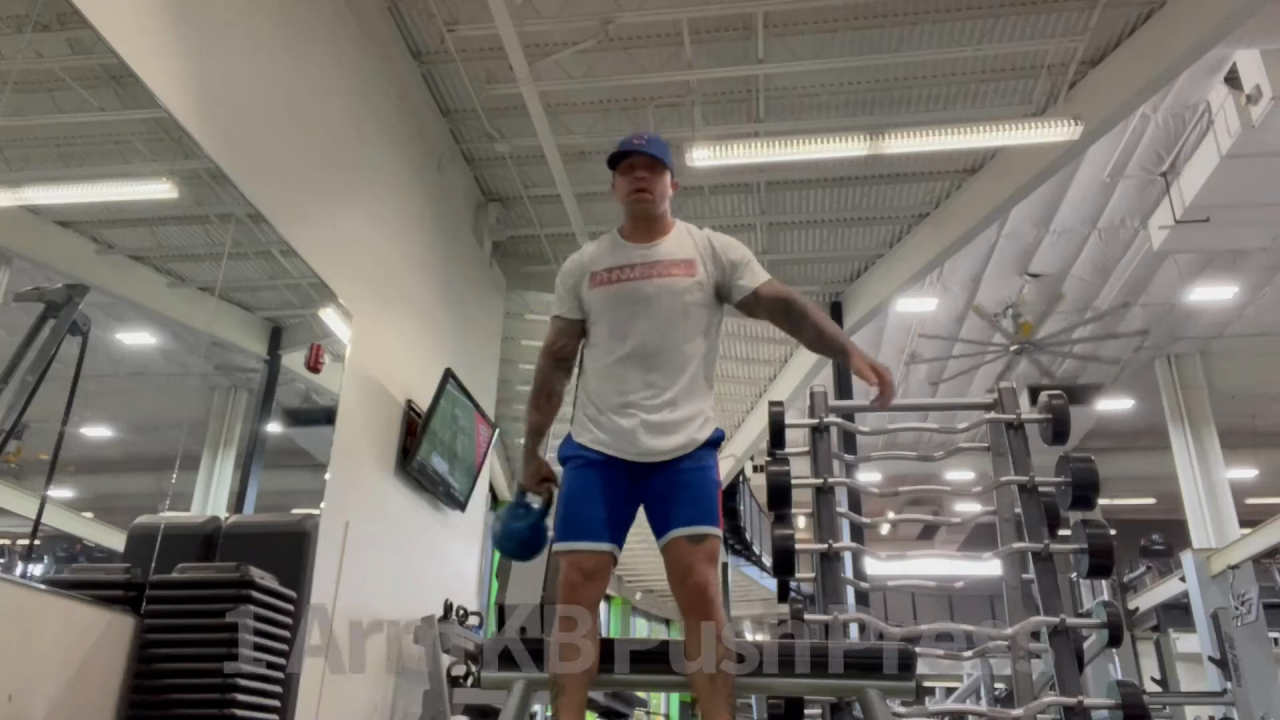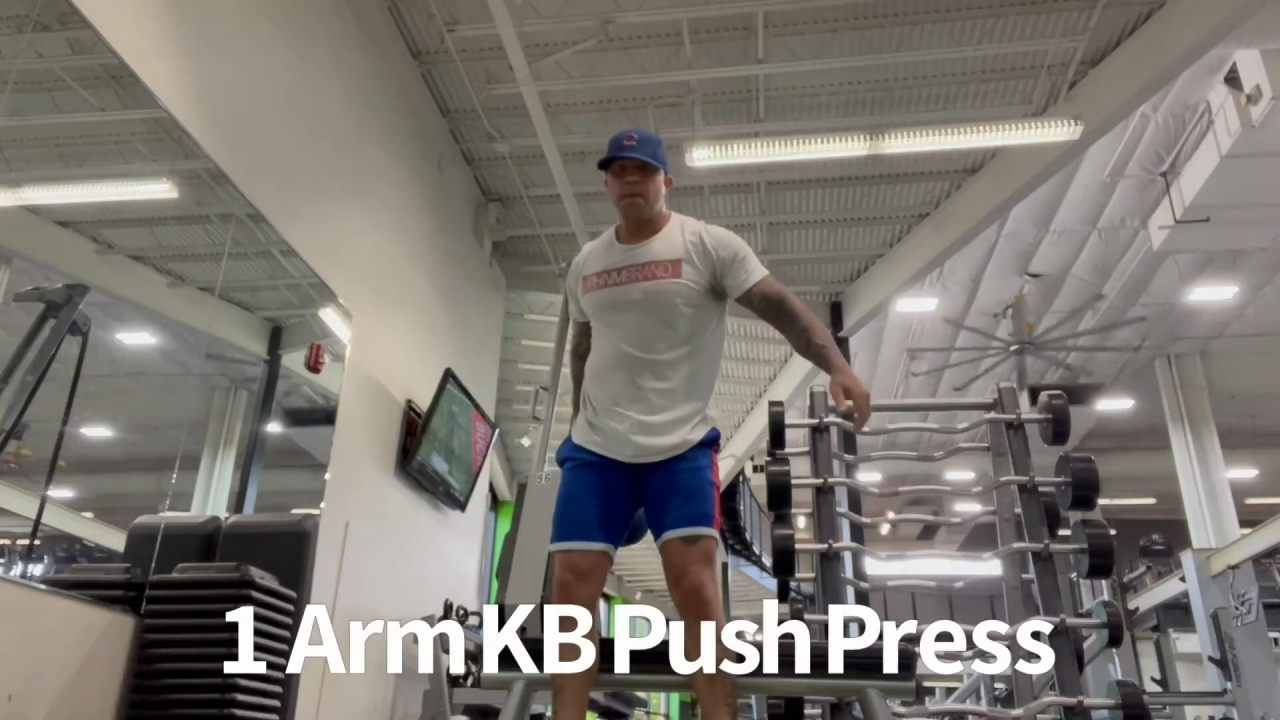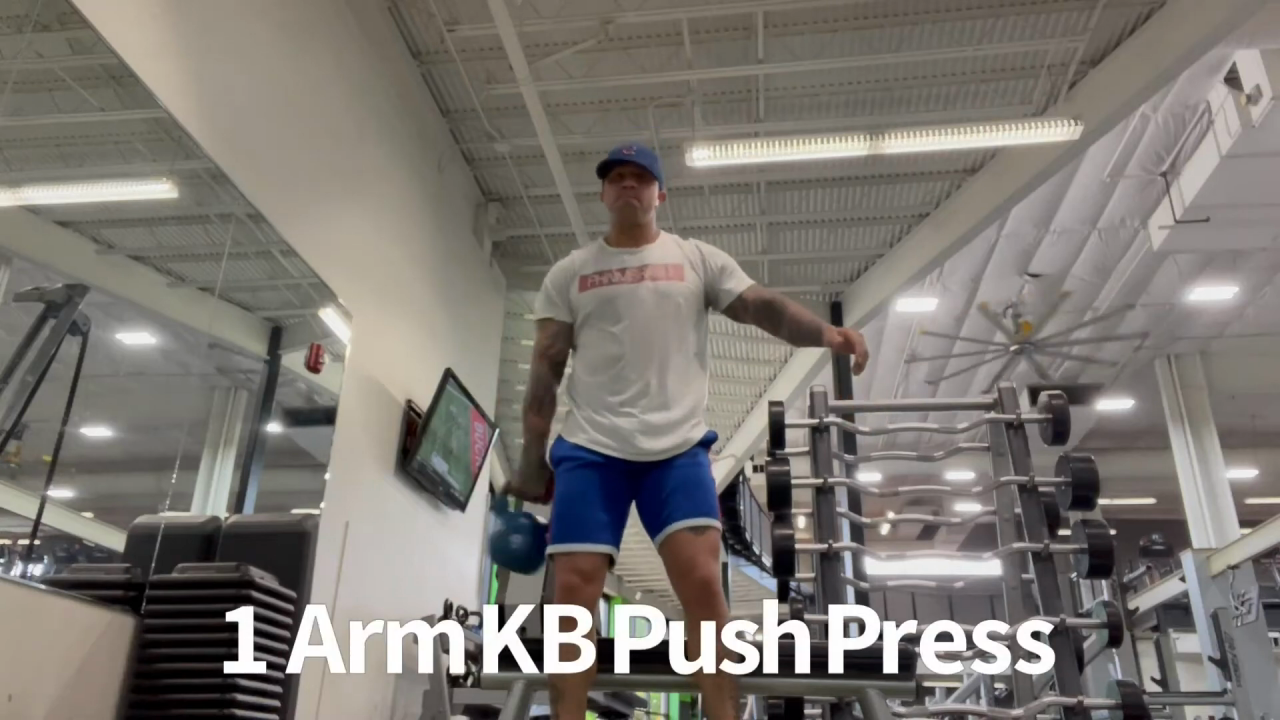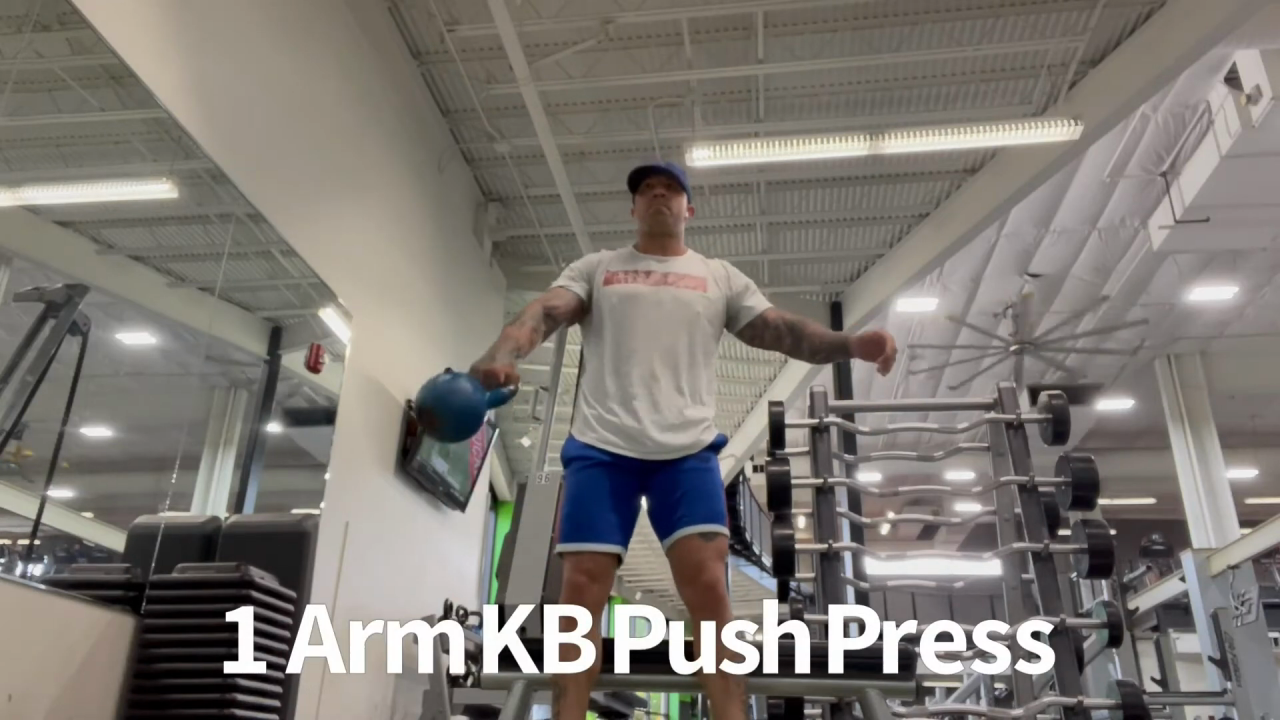
dt=0.4s
person 1, frame 1
left shoulder: (714, 251)
right shoulder: (582, 266)
left elbow: (784, 306)
right elbow: (556, 357)
left wrist: (850, 350)
right wrist: (531, 451)
left hip: (684, 448)
right hip: (596, 448)
left knee: (698, 589)
right knee: (575, 589)
person 1, frame 2
left shoulder: (710, 245)
right shoulder: (586, 264)
left elbow: (780, 307)
left wrist: (837, 366)
left hip: (681, 447)
right hip: (594, 450)
left knee: (696, 589)
right knee: (571, 590)
person 1, frame 3
left shoulder: (699, 259)
right shoulder: (569, 271)
left elbow: (764, 307)
right elbow: (545, 365)
left wrist: (825, 331)
right wrist: (531, 459)
left hip: (677, 448)
right hip: (590, 450)
left knee: (703, 584)
right knee: (573, 590)
person 1, frame 4
left shoulder: (721, 278)
right shoulder: (595, 269)
left elbow: (783, 332)
right elbow: (544, 313)
left wrist: (852, 343)
right wrist: (502, 352)
left hip: (687, 450)
right hip: (601, 446)
left knee: (707, 587)
right knee: (581, 589)
